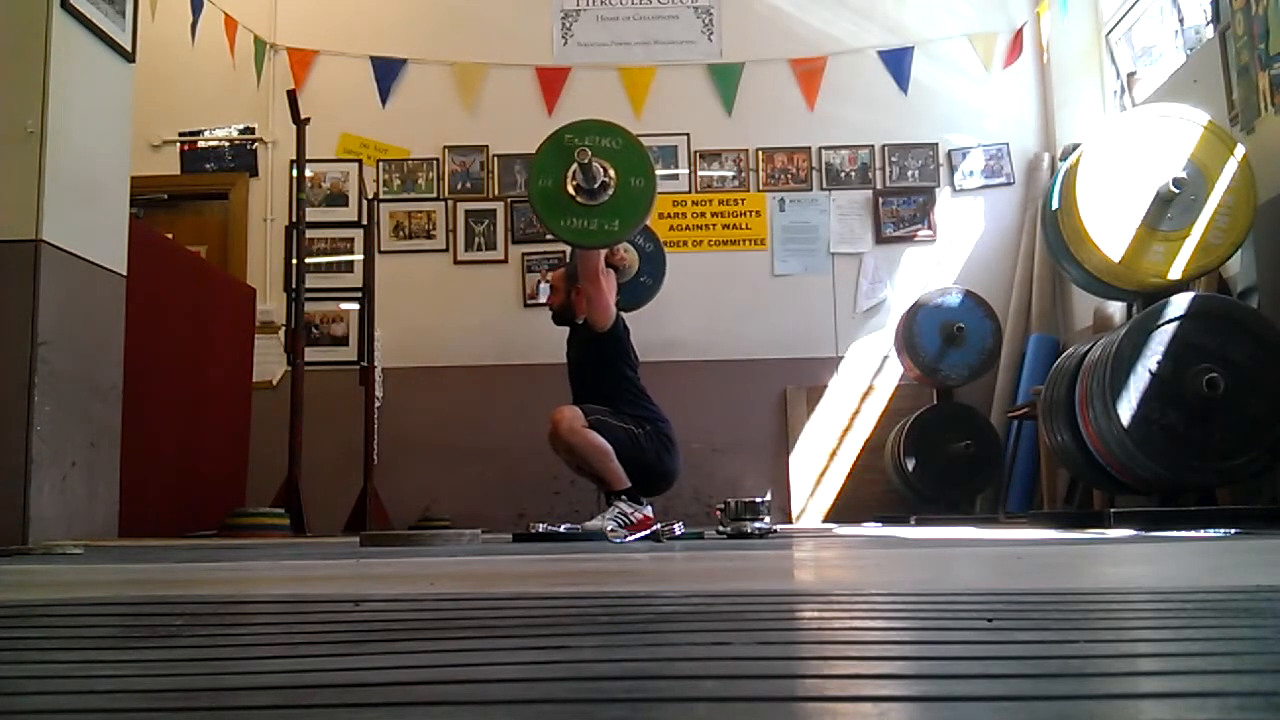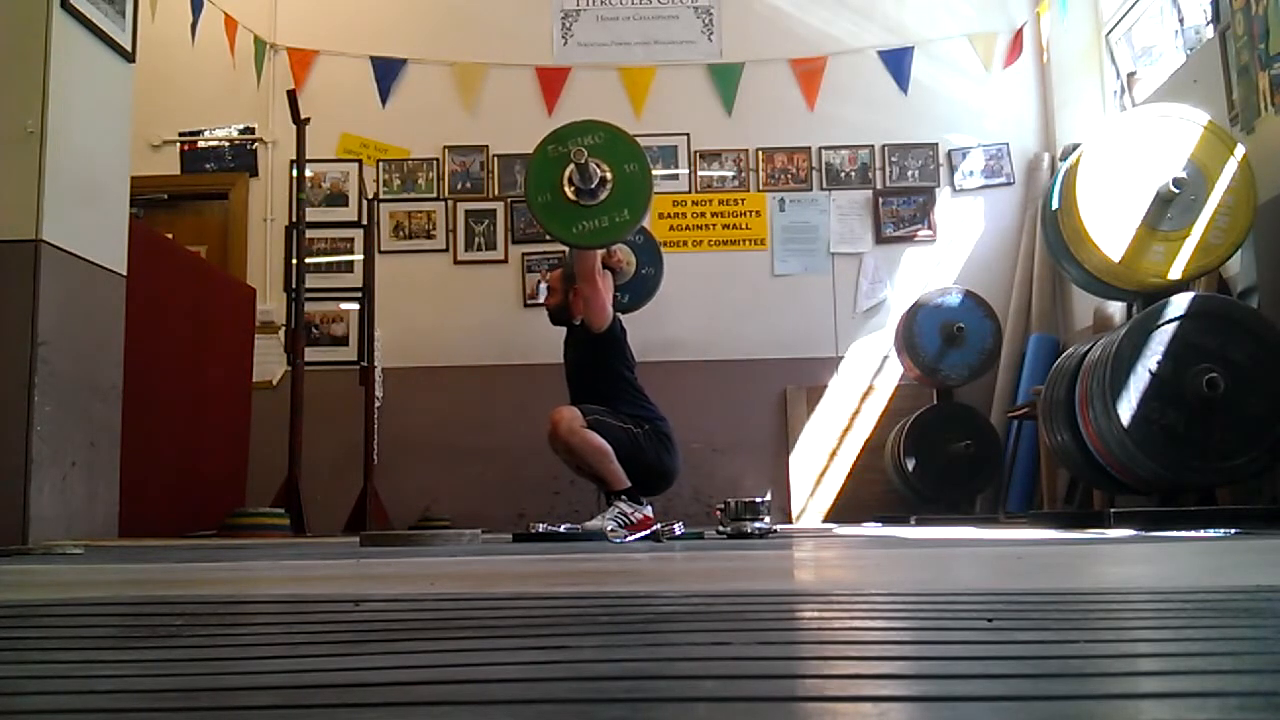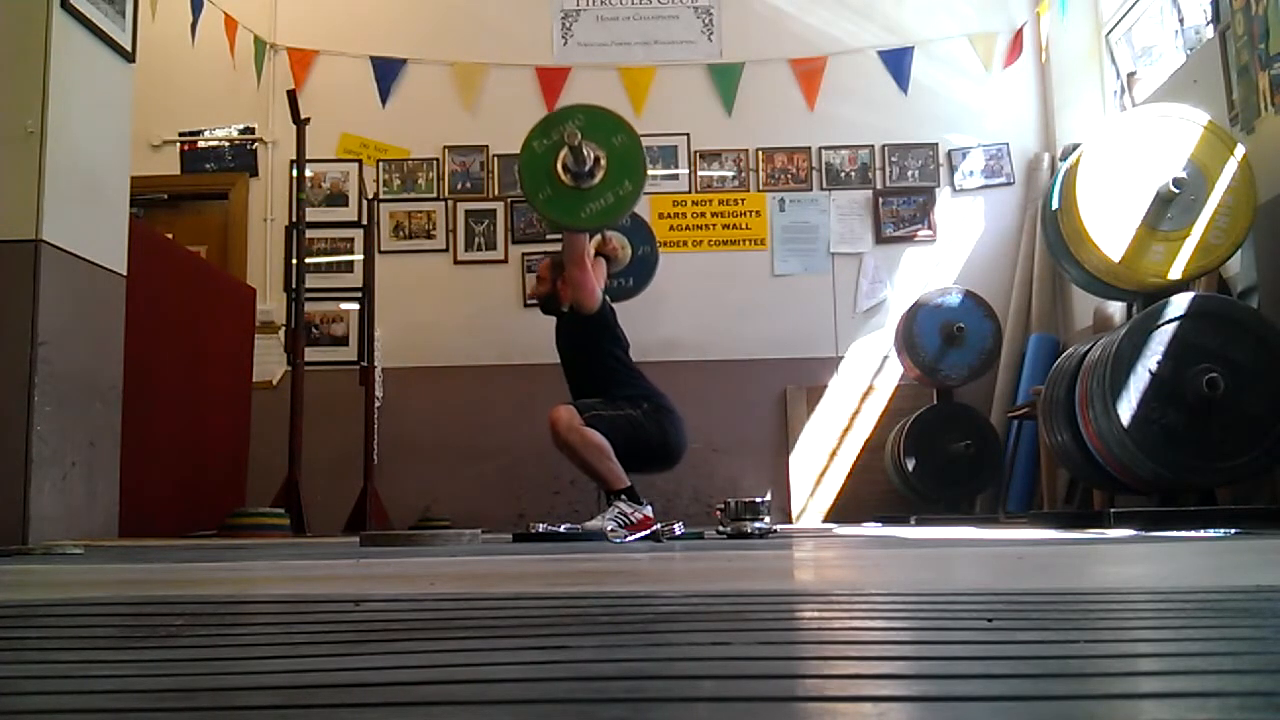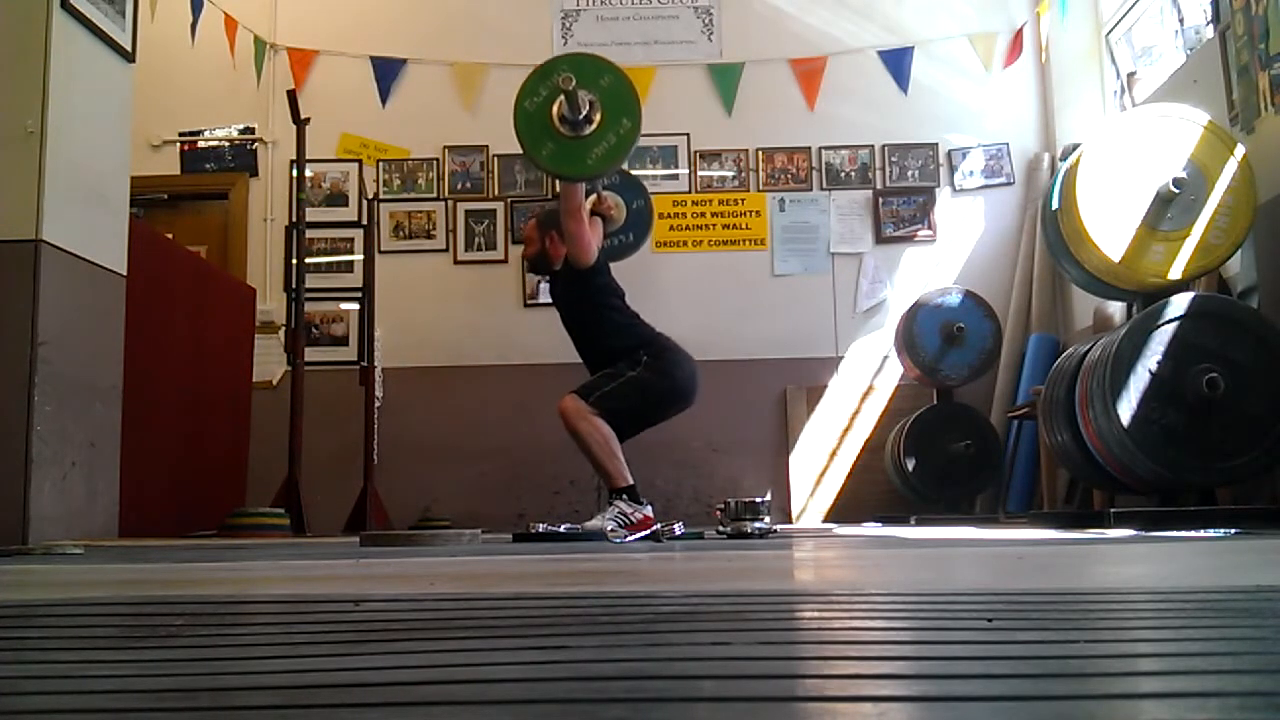
dt=0.4s
person 1, frame 1
left shoulder: (601, 327)
right shoulder: (584, 330)
left elbow: (592, 277)
right elbow: (603, 279)
right wrist: (610, 263)
left hip: (654, 451)
right hip: (643, 451)
left knee: (566, 420)
right knee: (563, 436)
left ankle: (631, 505)
right ankle: (626, 503)
person 1, frame 2
left shoulder: (598, 329)
right shoulder: (581, 331)
left elbow: (588, 278)
right elbow: (599, 279)
right wrist: (608, 266)
left hip: (653, 451)
right hip: (643, 452)
left knee: (565, 421)
right knee: (562, 437)
left ankle: (631, 506)
right ankle: (626, 502)
person 1, frame 3
left shoulder: (587, 313)
right shoulder: (573, 318)
left elbow: (578, 262)
right elbow: (592, 270)
right wrist: (602, 254)
left hip: (656, 426)
right hip: (654, 431)
left knee: (564, 418)
right knee: (571, 431)
left ankle: (631, 506)
right ankle: (628, 505)
person 1, frame 4
left shoulder: (579, 266)
right shoulder: (565, 274)
left elbow: (572, 213)
right elbow: (587, 223)
right wrist: (597, 213)
left hip: (662, 368)
right hip: (664, 372)
left knee: (575, 409)
right knee: (591, 422)
left ankle: (631, 507)
right ankle: (628, 506)
